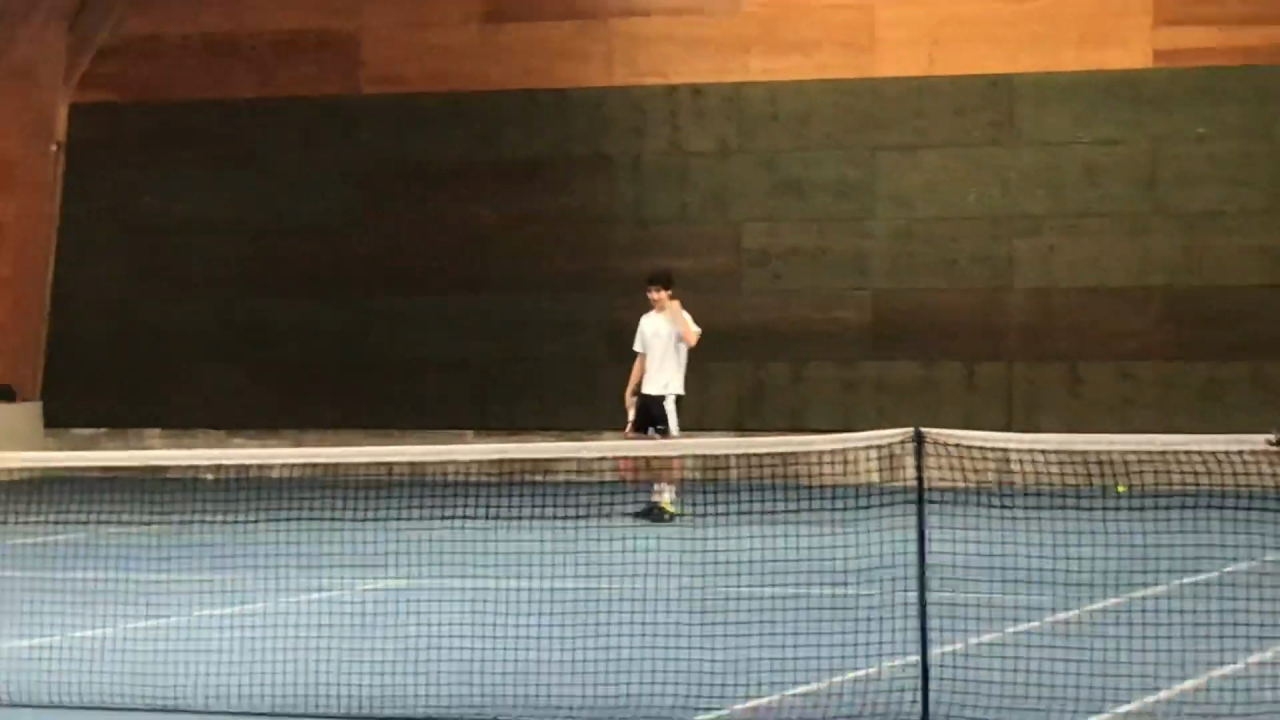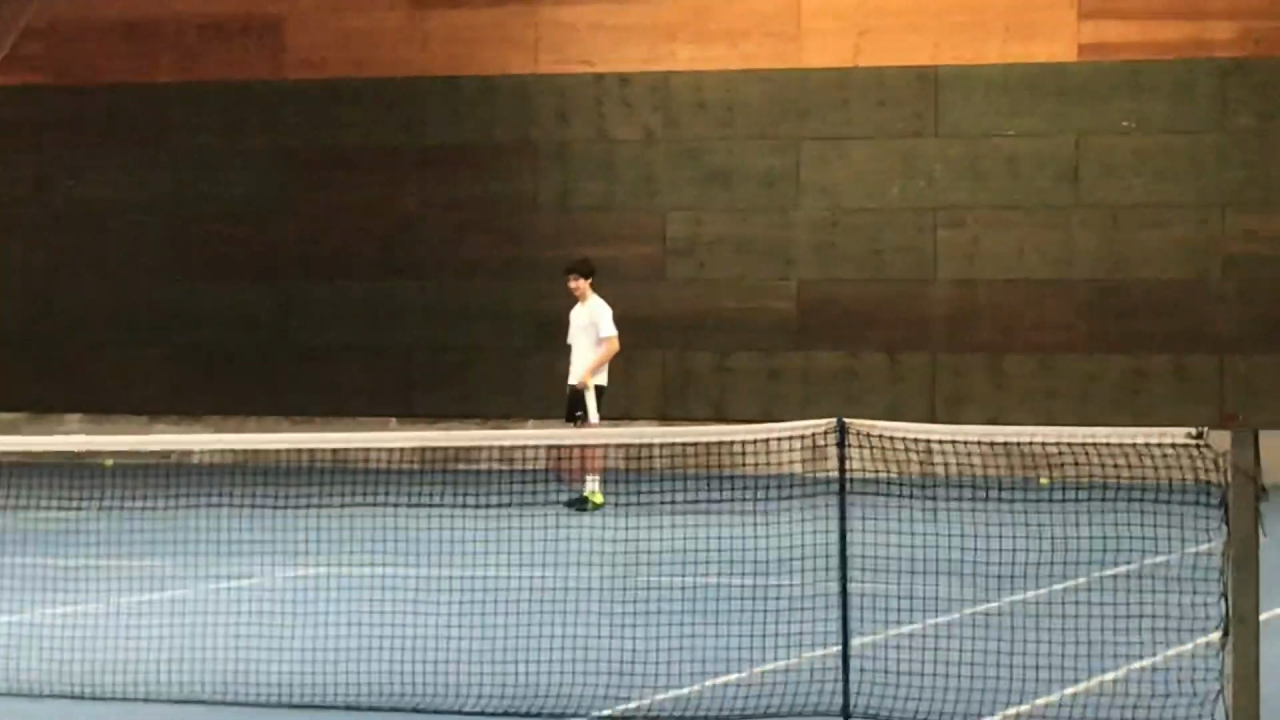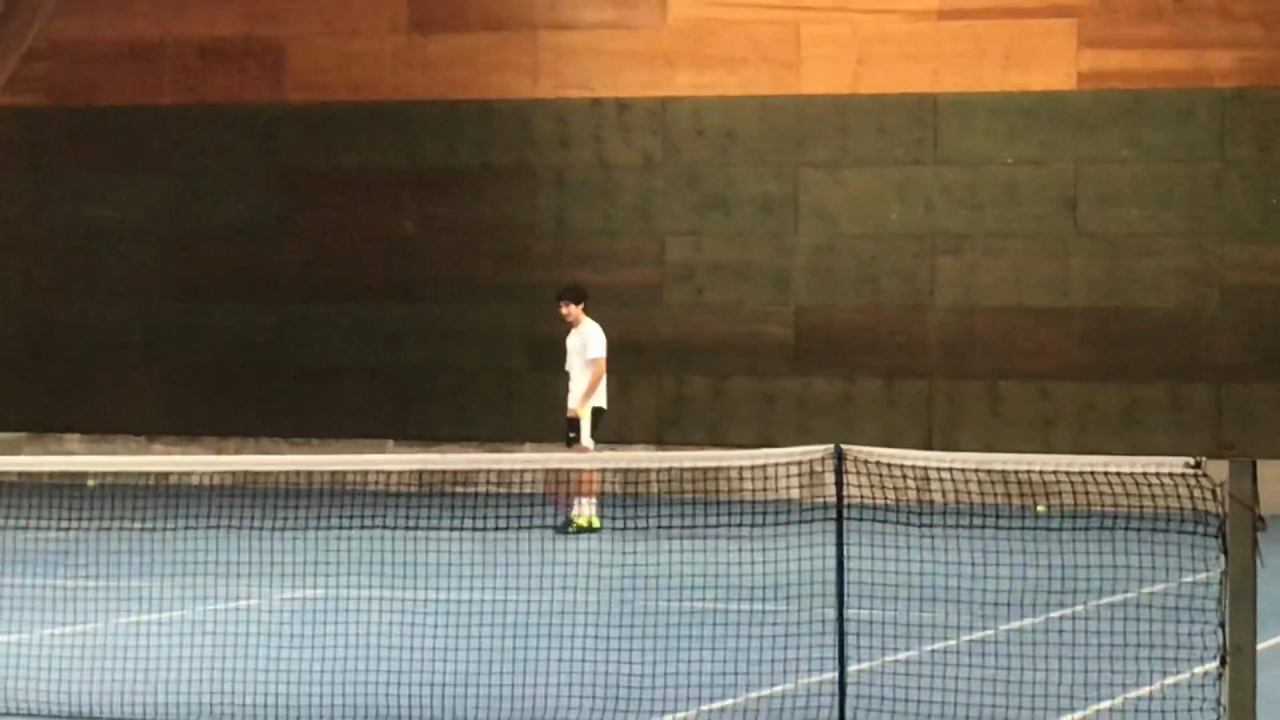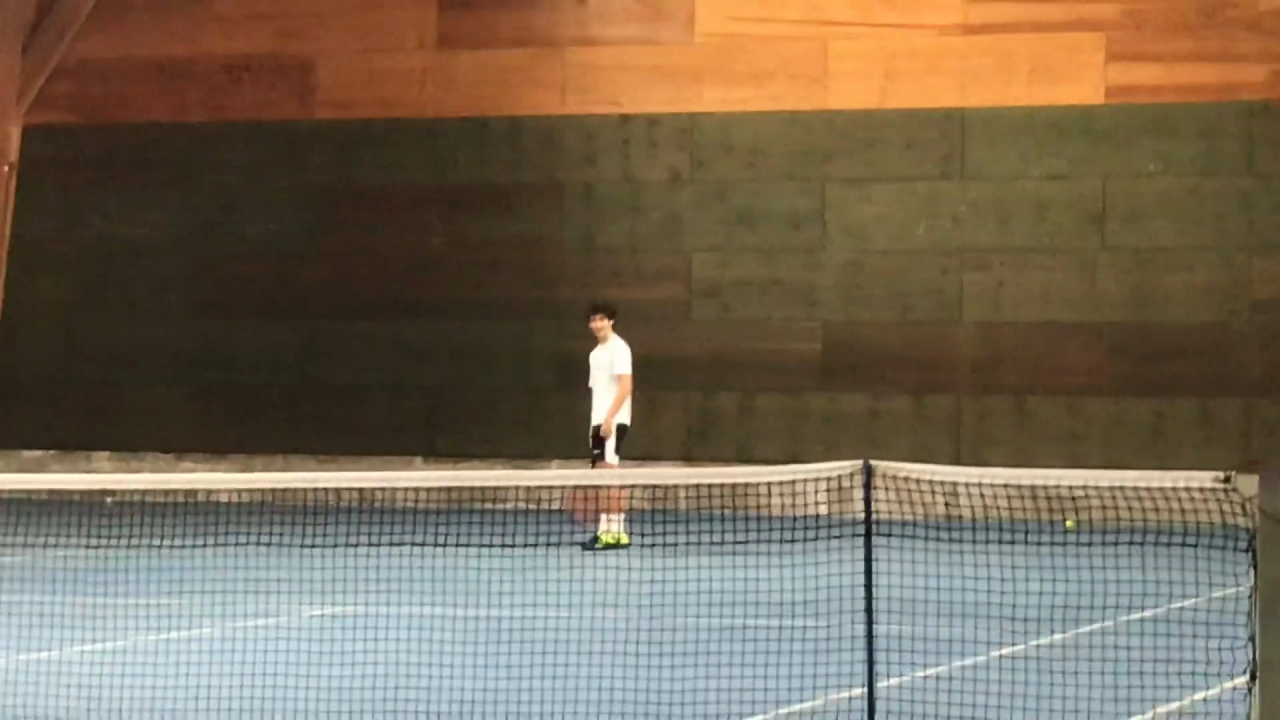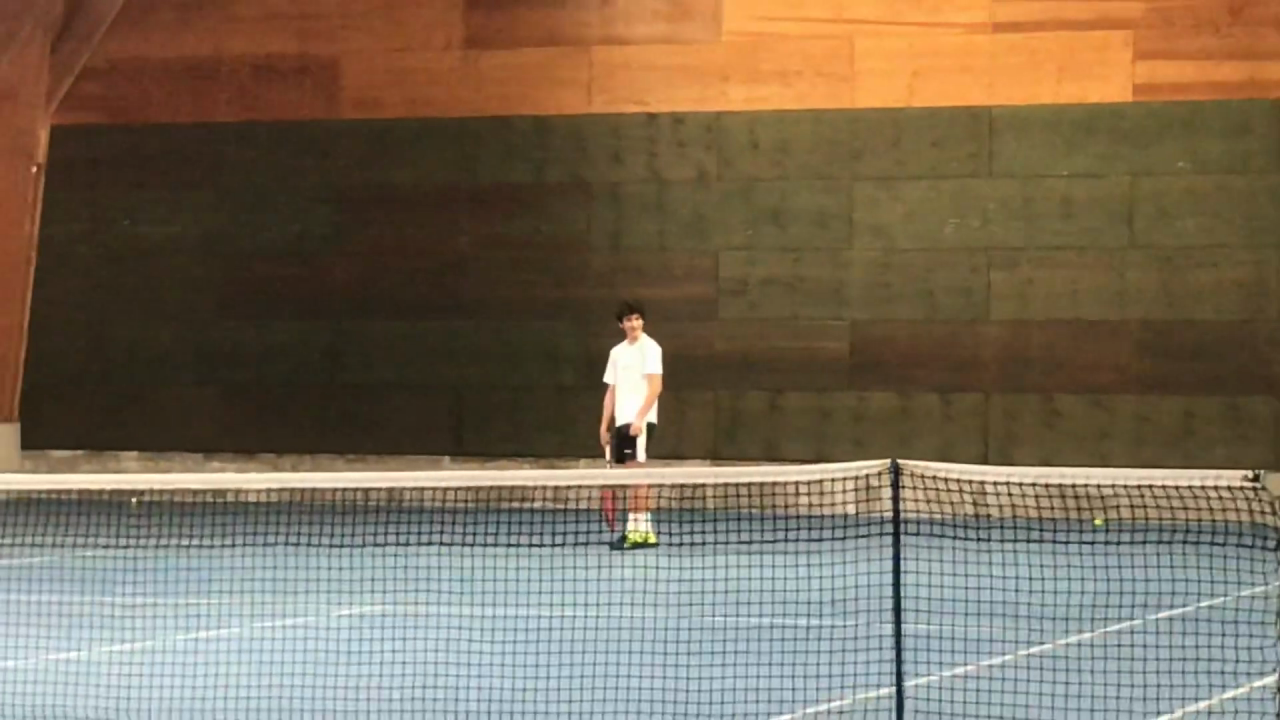
dt=0.4s
person 1, frame 1
left shoulder: (680, 317)
right shoulder: (645, 320)
left elbow: (692, 340)
left wrist: (676, 312)
right wrist: (629, 390)
left hip: (668, 392)
right hip: (647, 391)
left ankle: (668, 503)
right ankle: (658, 499)
person 1, frame 2
left shoulder: (599, 308)
right shoulder: (575, 311)
left elbow: (613, 346)
left wrist: (589, 372)
left hip: (591, 382)
right hip: (577, 381)
left ankle: (594, 492)
right ankle: (589, 490)
person 1, frame 3
left shoulder: (591, 331)
right shoulder: (572, 335)
left elbow: (599, 369)
left wrist: (582, 402)
right wrist: (574, 405)
left hip: (589, 404)
right hip: (576, 405)
left knee: (581, 456)
left ankle: (581, 515)
right ankle: (589, 516)
person 1, frame 4
left shoulder: (619, 348)
right shoulder: (595, 353)
left elbow: (625, 387)
left wrist: (609, 418)
right wrist: (594, 425)
left hip: (613, 421)
right hip: (600, 421)
left knee: (605, 473)
left ankle: (607, 531)
right ankle: (617, 531)
person 1, frame 5
left shoulder: (650, 347)
right shoulder: (617, 351)
left elbow: (656, 386)
right elbow: (611, 391)
left wrist: (640, 417)
right wrist: (604, 425)
left hip: (640, 420)
right hip: (622, 421)
left knee: (634, 472)
left ankle: (635, 531)
right ankle: (644, 530)
